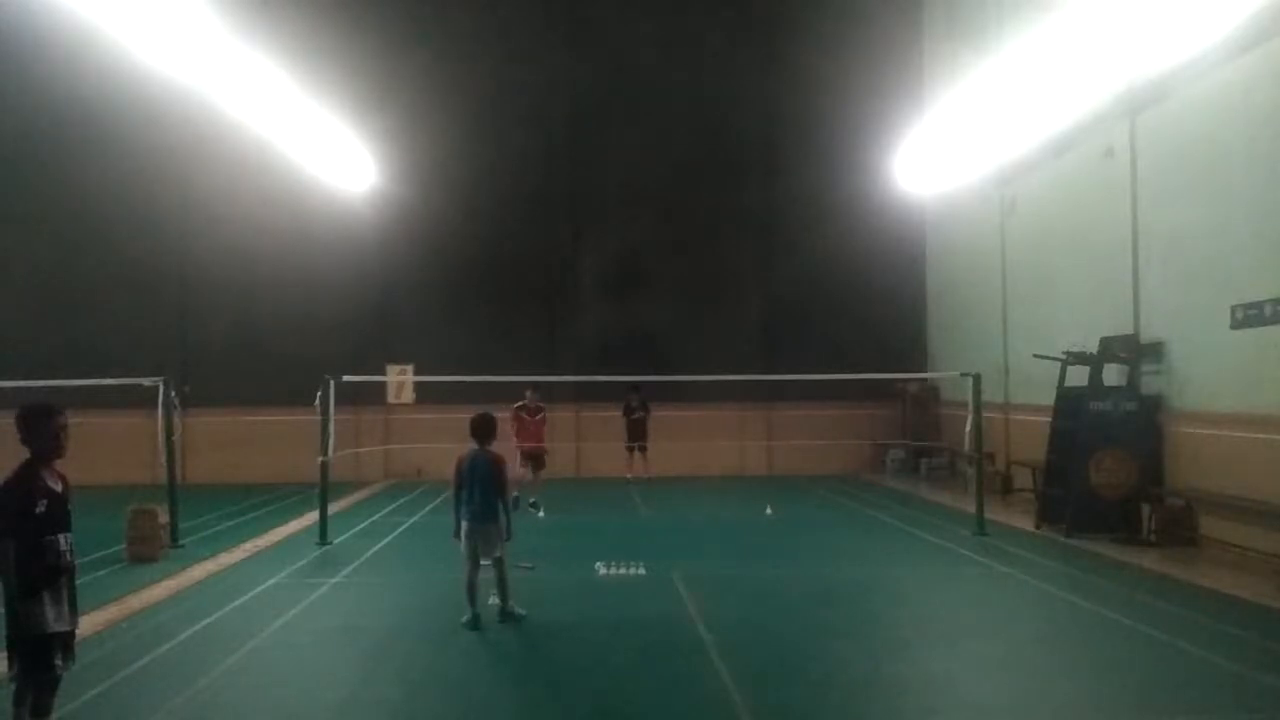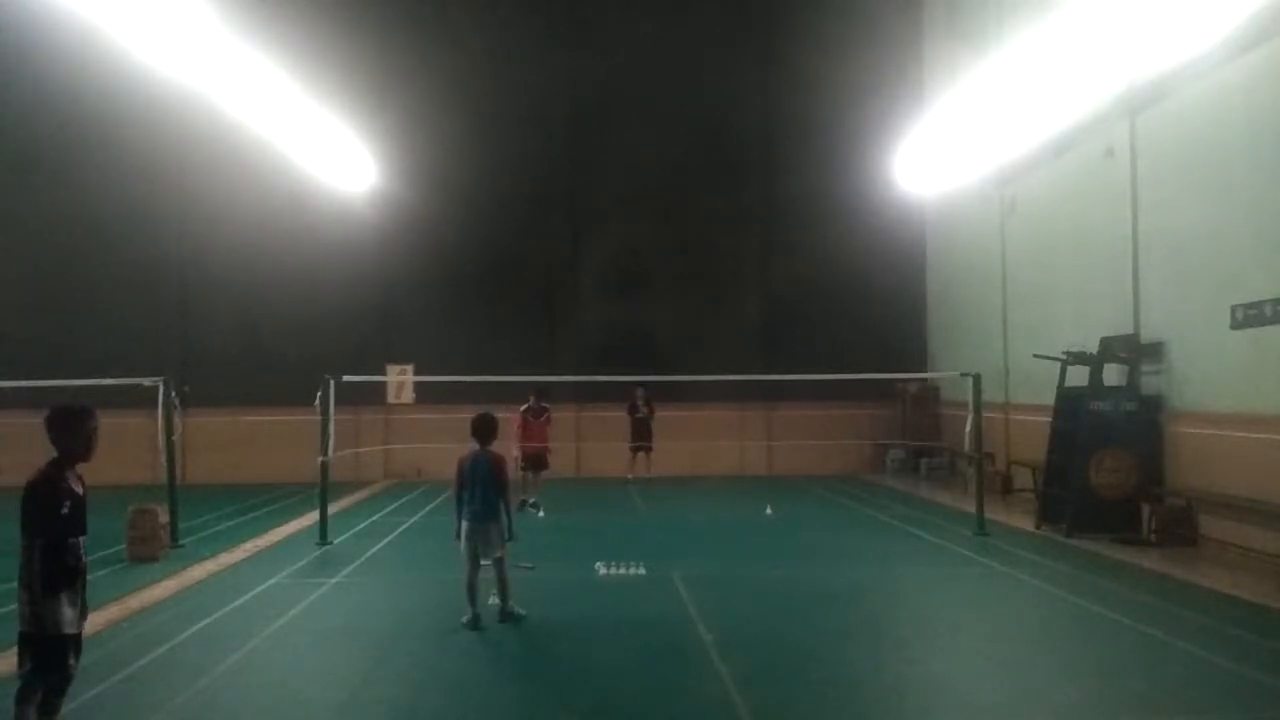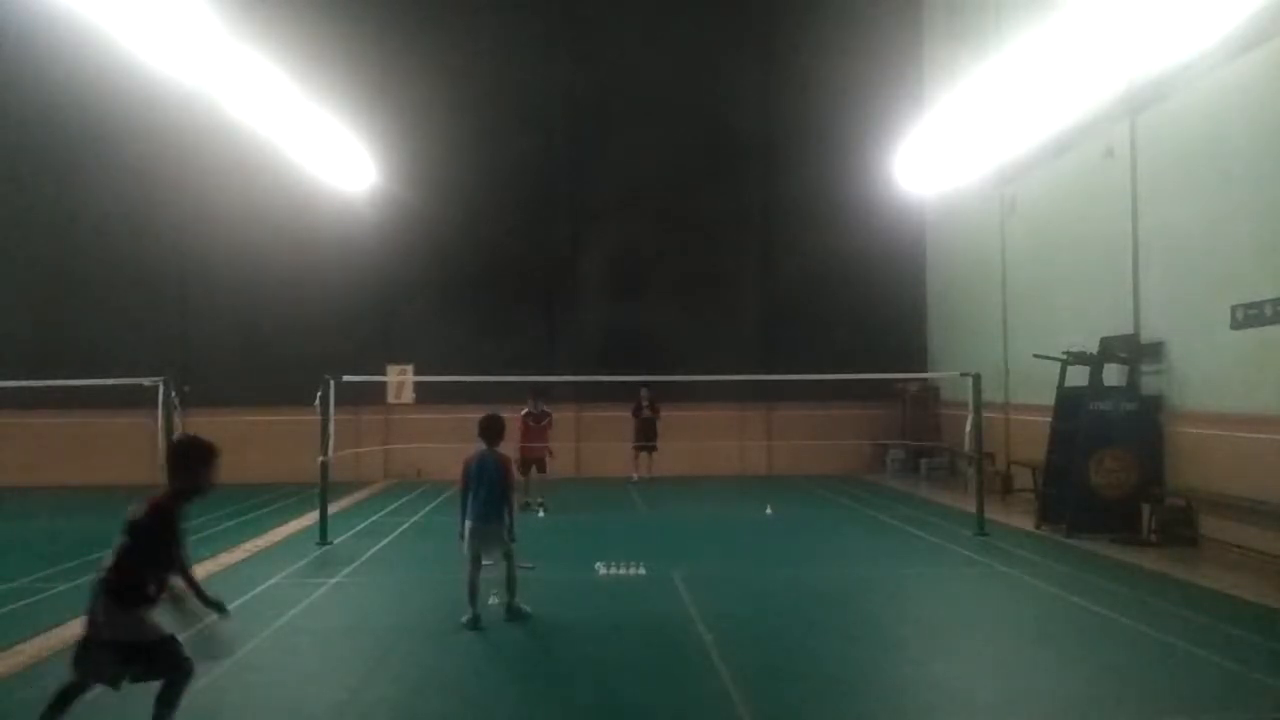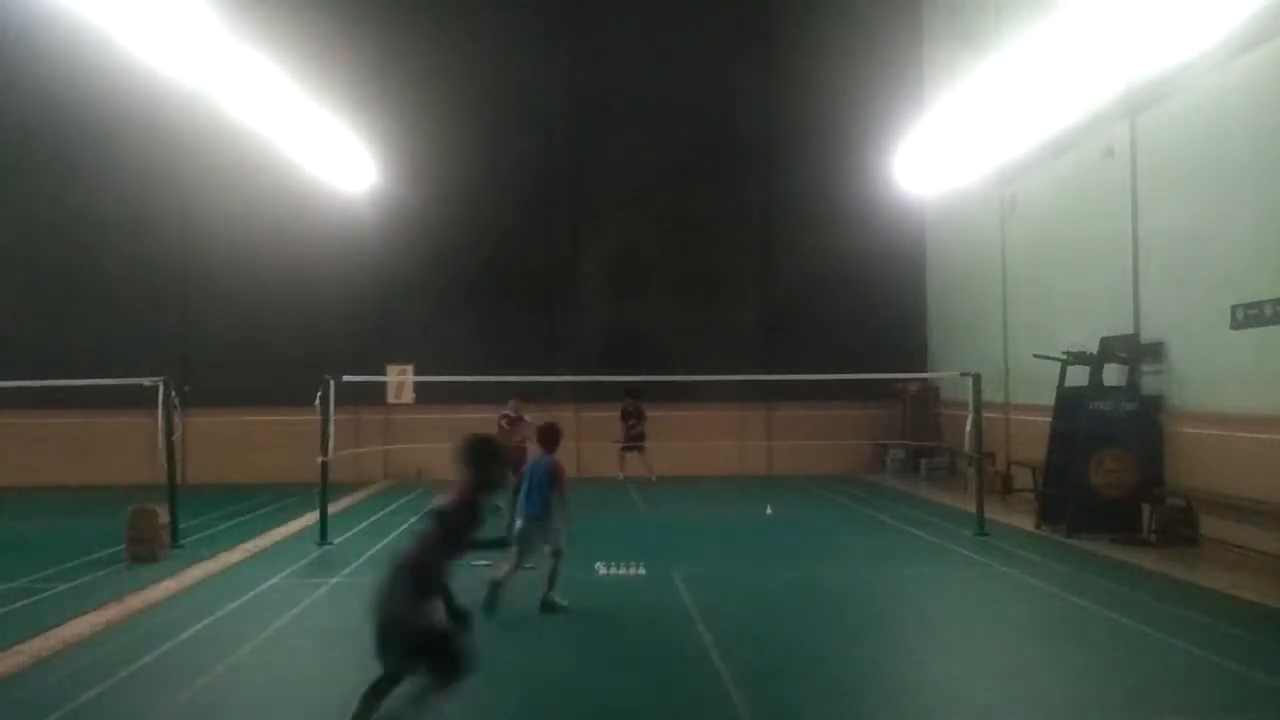
dt=0.5s
person 1, frame 1
left shoulder: (61, 482)
left wrist: (71, 598)
left hip: (59, 596)
right hip: (32, 598)
left knee: (52, 673)
right knee: (35, 677)
person 1, frame 2
left shoulder: (77, 482)
right shoulder: (42, 486)
right elbow: (30, 551)
right wrist: (36, 607)
left hip: (69, 593)
right hip: (48, 597)
left knee: (61, 673)
right knee: (53, 675)
person 1, frame 3
left shoulder: (167, 511)
right shoulder: (162, 517)
left elbow: (175, 563)
right elbow: (157, 580)
left wrist: (204, 598)
left hip: (112, 603)
right hip: (120, 607)
left knee: (88, 675)
right knee: (181, 670)
person 1, frame 4
left shoulder: (460, 502)
right shoulder: (467, 508)
right elbow: (432, 558)
left wrist: (500, 542)
left hip: (410, 591)
right hip: (412, 595)
person 2, frame 1
left shoulder: (463, 460)
right shoulder: (497, 460)
left elbow: (457, 495)
right elbow: (502, 495)
left wrist: (457, 522)
right wrist: (508, 523)
left hip: (469, 520)
right hip: (491, 520)
left knee: (471, 568)
right knee: (499, 565)
left ankle: (473, 614)
right ankle: (505, 608)
person 2, frame 2
left shoulder: (464, 461)
right shoulder: (498, 460)
left elbow: (458, 495)
right elbow: (505, 495)
left wrist: (459, 523)
right wrist: (509, 523)
left hip: (470, 520)
right hip: (492, 520)
left knee: (472, 568)
right knee: (499, 565)
left ankle: (473, 614)
right ankle: (505, 608)
person 2, frame 3
left shoulder: (470, 461)
right shoulder: (504, 461)
left elbow: (463, 495)
right elbow: (508, 496)
left wrist: (463, 524)
right wrist: (511, 525)
left hip: (474, 520)
right hip: (497, 520)
left knee: (474, 567)
right knee: (509, 559)
left ankle: (473, 613)
right ankle: (512, 605)
person 2, frame 4
left shoulder: (530, 464)
right shoulder: (556, 466)
left elbow: (518, 492)
right elbow: (561, 497)
left wrist: (515, 517)
right wrist: (565, 523)
left hip: (525, 517)
right hip: (544, 518)
left knee: (515, 561)
right knee: (557, 554)
left ankle: (498, 583)
right ankle: (548, 598)
